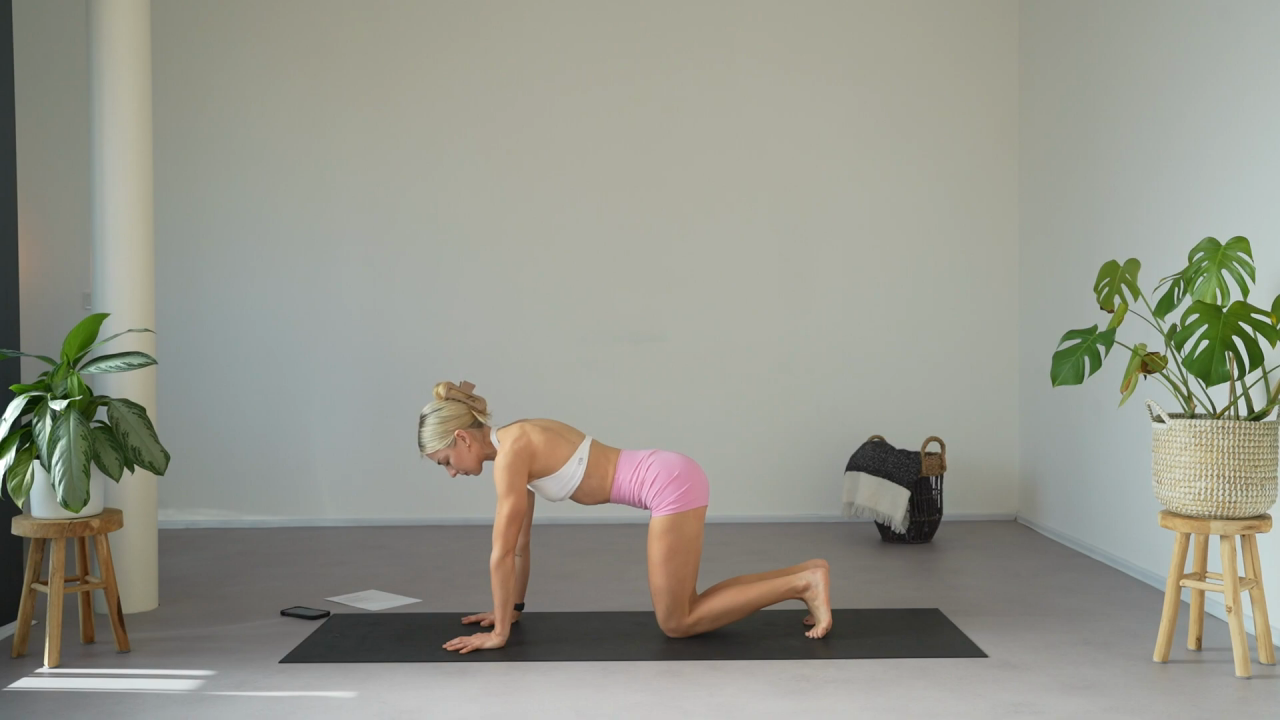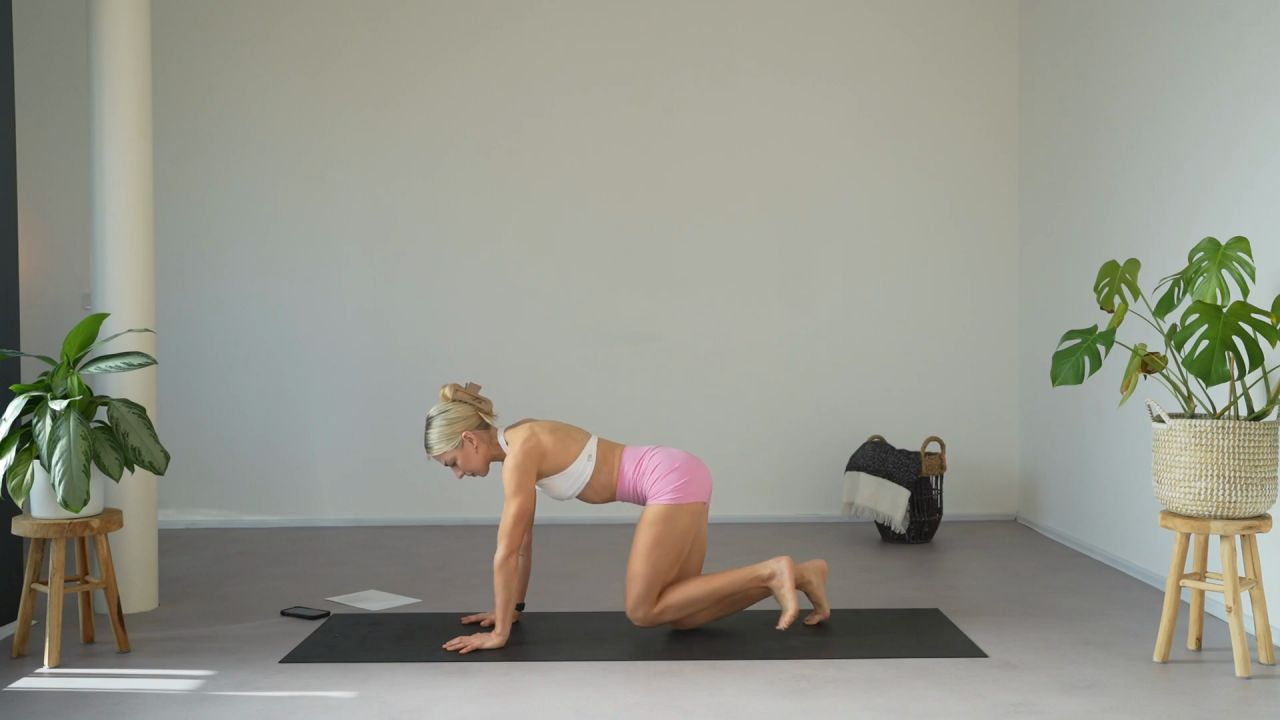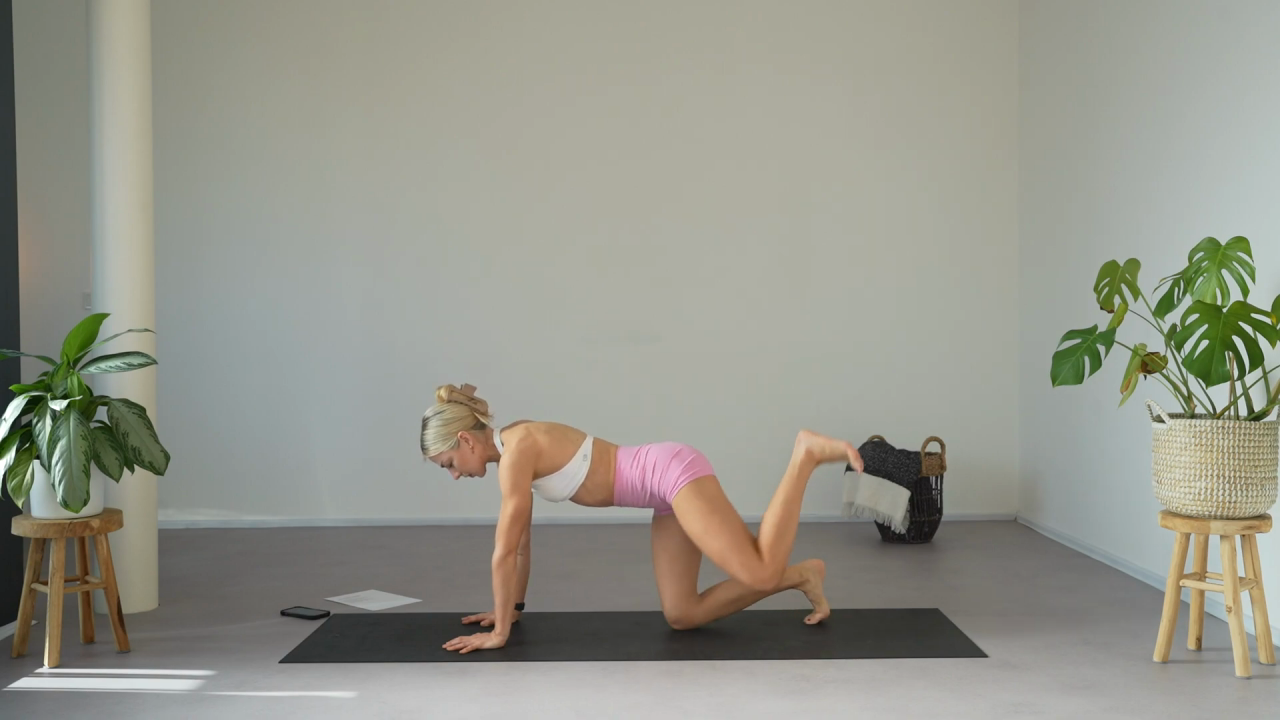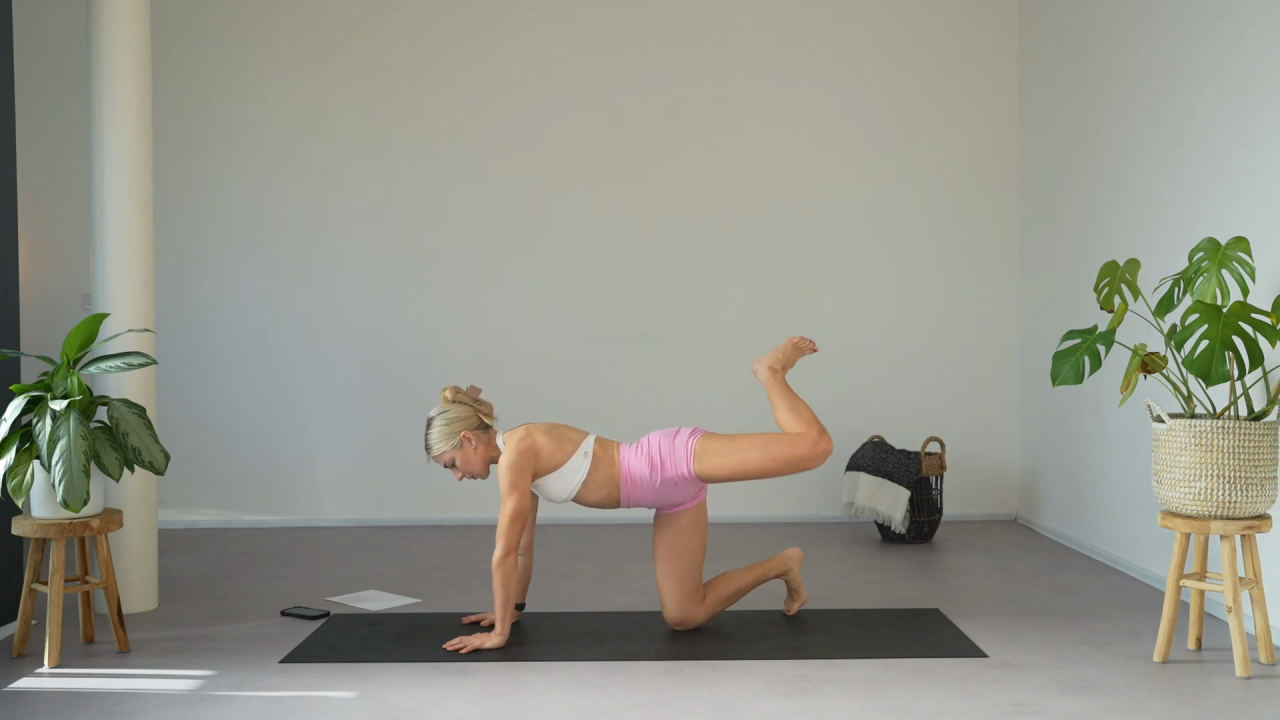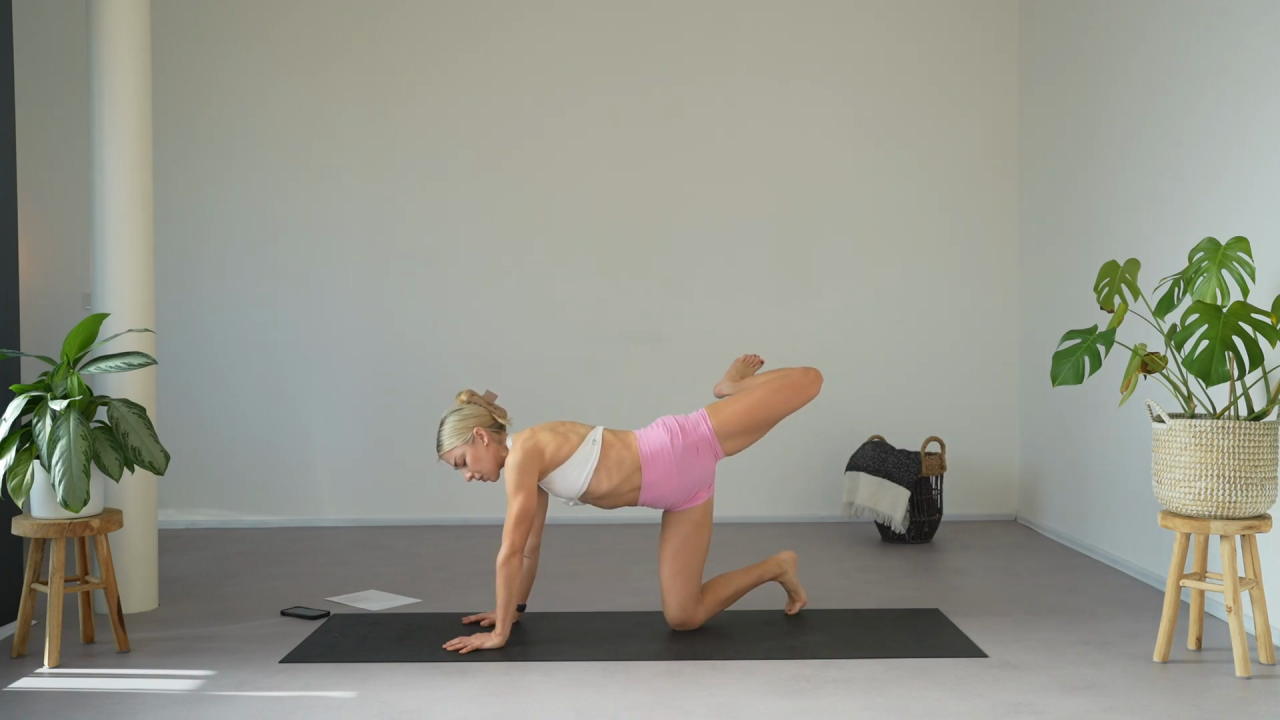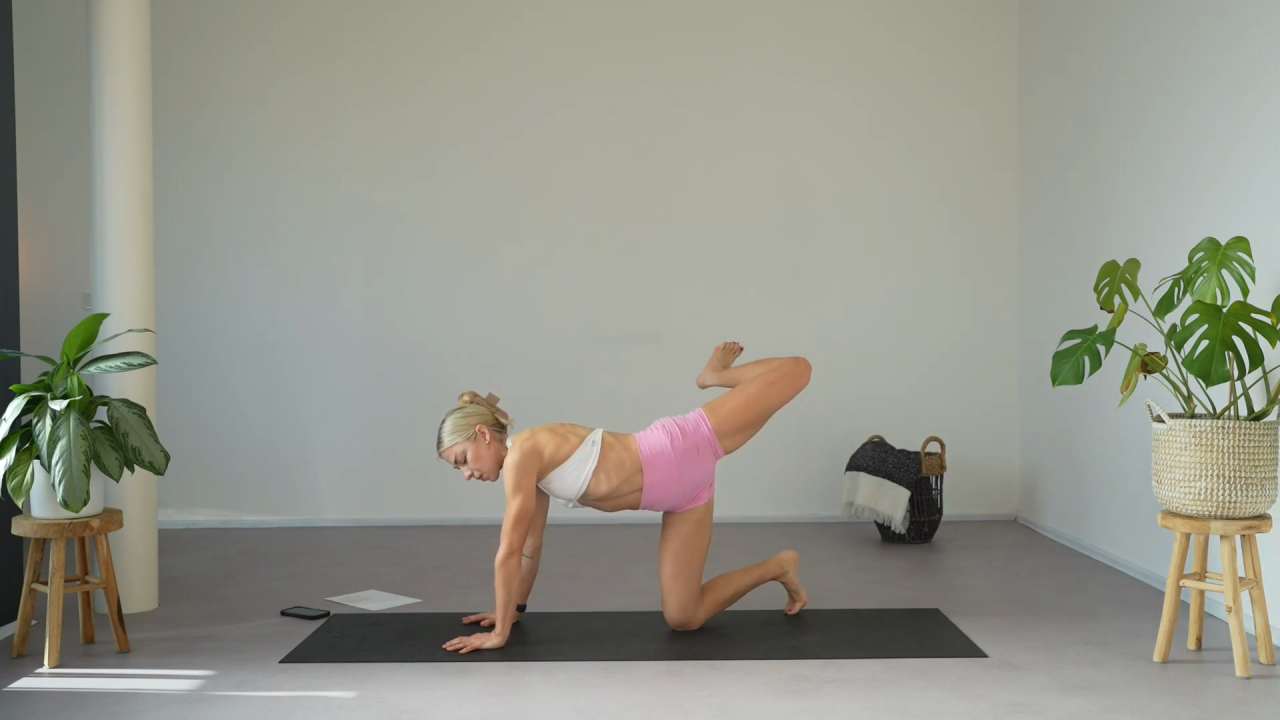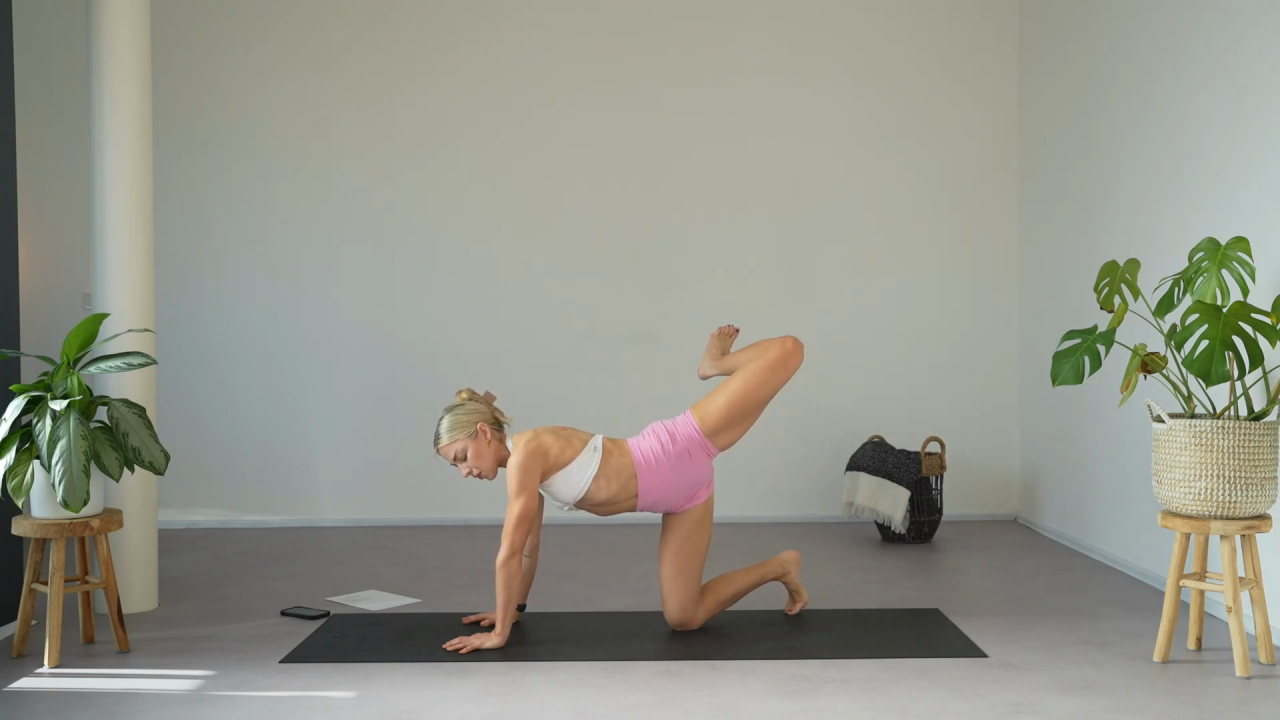
dt=0.7s
person 1, frame 1
left shoulder: (509, 452)
right shoulder: (519, 443)
left elbow: (503, 551)
right elbow: (521, 540)
left wrist: (499, 632)
right wrist: (512, 608)
left hip: (669, 485)
right hip: (672, 478)
left knee: (676, 624)
right knee: (679, 612)
left ankle: (803, 583)
right ankle: (803, 573)
person 1, frame 2
left shoulder: (519, 452)
right shoulder: (520, 443)
left elbow: (506, 550)
right elbow: (522, 540)
left wrist: (499, 632)
right wrist: (511, 608)
left hip: (674, 478)
right hip: (678, 477)
left knee: (642, 612)
right knee: (683, 616)
left ankle: (767, 573)
right ankle: (800, 575)
person 1, frame 3
left shoulder: (515, 453)
right shoulder: (517, 448)
left elbow: (505, 551)
right elbow: (521, 543)
left wrist: (499, 631)
right wrist: (511, 608)
left hip: (673, 470)
right hip: (667, 483)
left knee: (757, 576)
right knee: (683, 616)
left ankle: (805, 453)
right ankle: (801, 574)
person 1, frame 4
left shoulder: (515, 454)
right shoulder: (521, 458)
left elbow: (505, 551)
right elbow: (524, 545)
left wrist: (499, 632)
right wrist: (512, 609)
left hip: (676, 458)
right hip: (671, 490)
left knee: (815, 446)
right knee: (683, 616)
left ankle: (768, 371)
right ankle: (781, 565)
person 1, frame 5
left shoulder: (522, 452)
right shoulder: (532, 466)
left elbow: (510, 552)
right elbow: (530, 547)
left wrist: (500, 632)
right wrist: (513, 609)
left hip: (684, 449)
right hip: (680, 487)
right knee: (683, 617)
right ankle: (776, 567)
person 1, frame 6
left shoulder: (521, 453)
right shoulder: (533, 470)
left elbow: (509, 551)
right elbow: (530, 547)
left wrist: (499, 633)
right wrist: (513, 609)
left hip: (683, 452)
right hip: (680, 490)
right knee: (683, 618)
right ankle: (777, 567)
person 1, frame 7
left shoulder: (525, 453)
right shoulder: (527, 466)
left elbow: (510, 552)
right elbow: (528, 546)
left wrist: (500, 633)
right wrist: (513, 609)
left hip: (679, 454)
right hip: (679, 488)
right knee: (683, 618)
right ankle: (779, 567)
